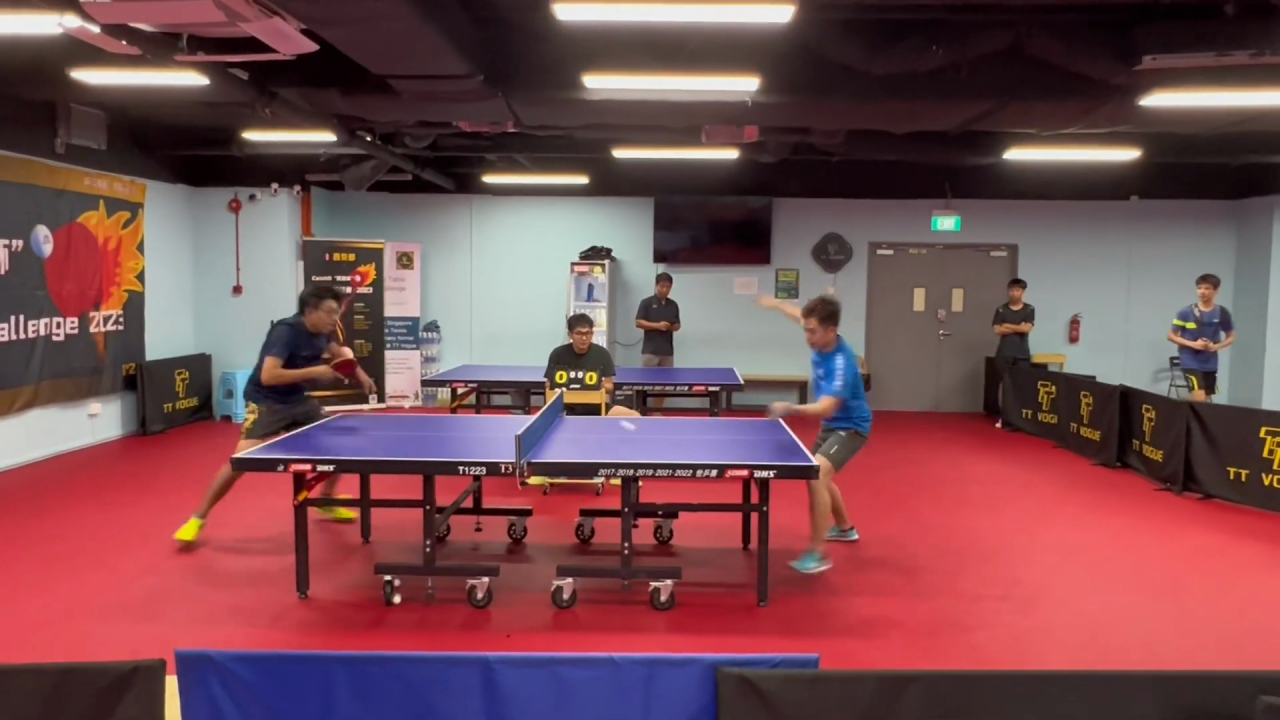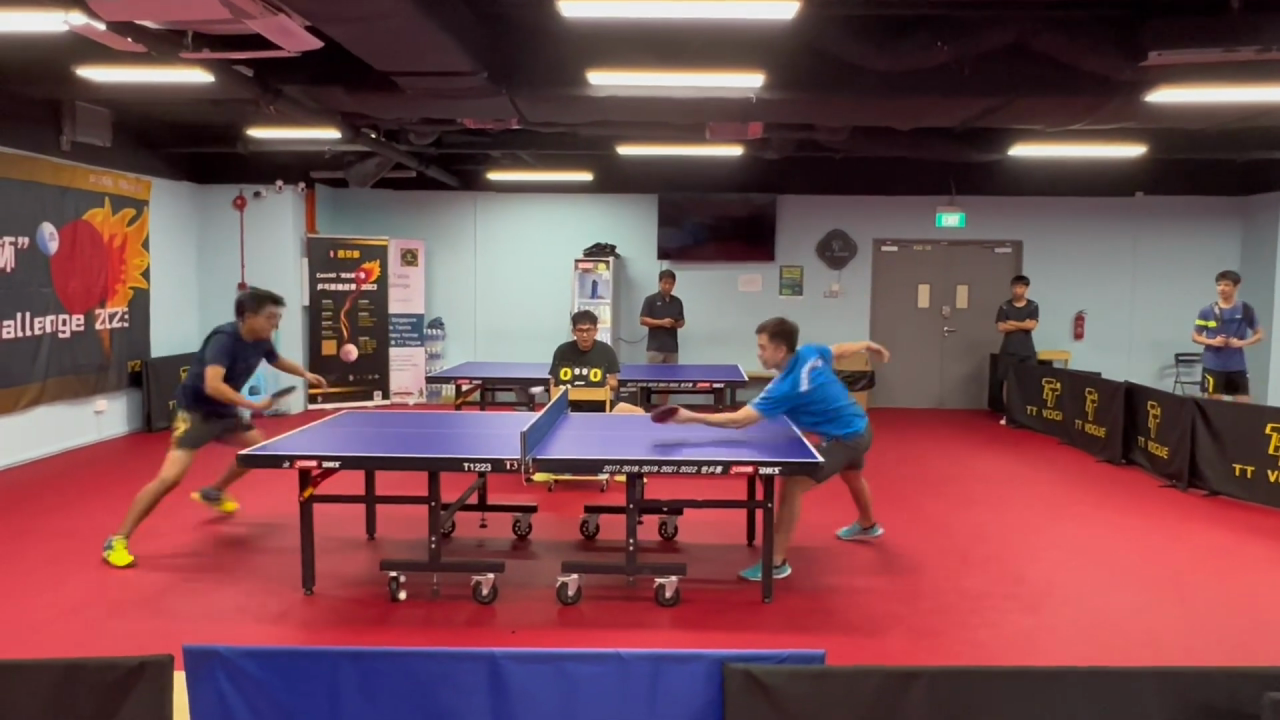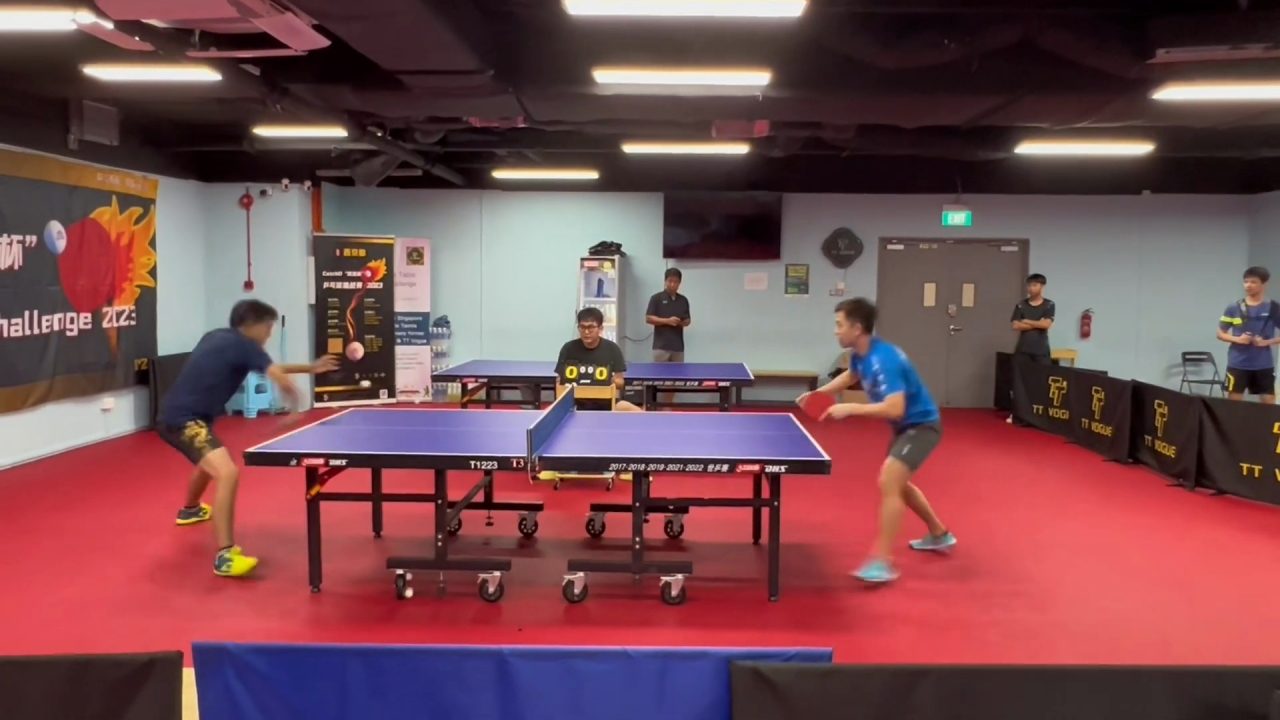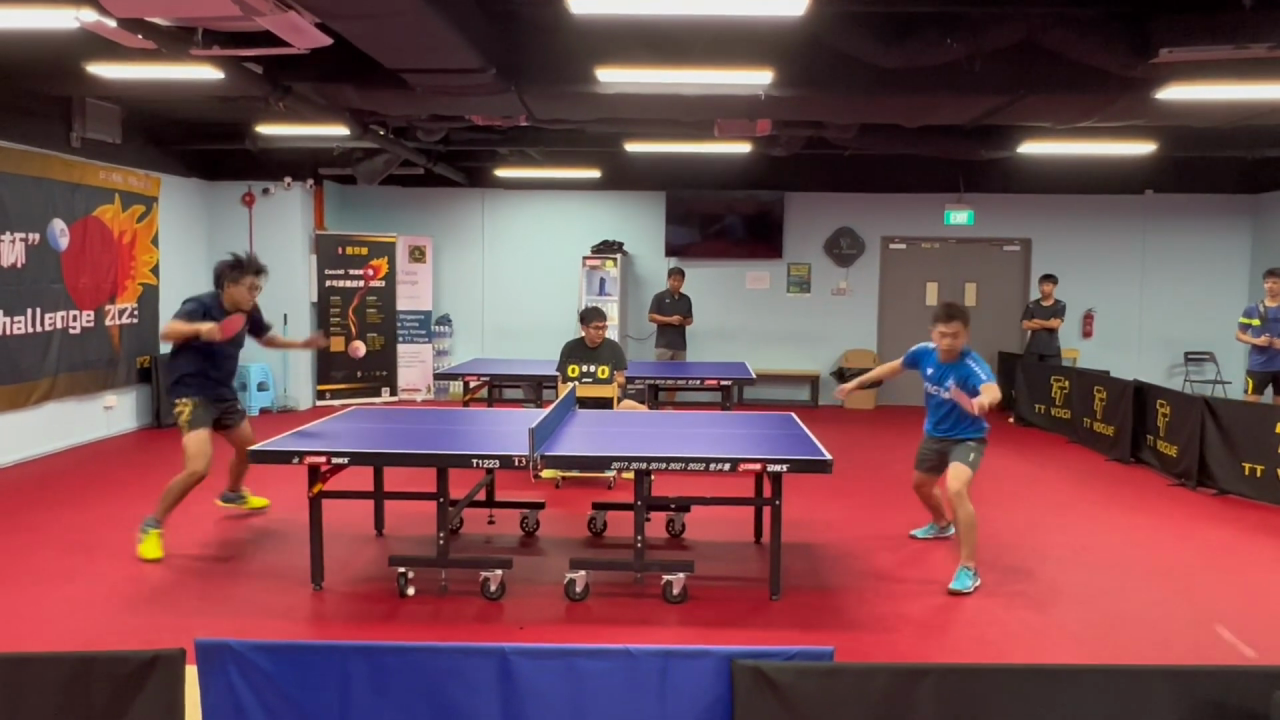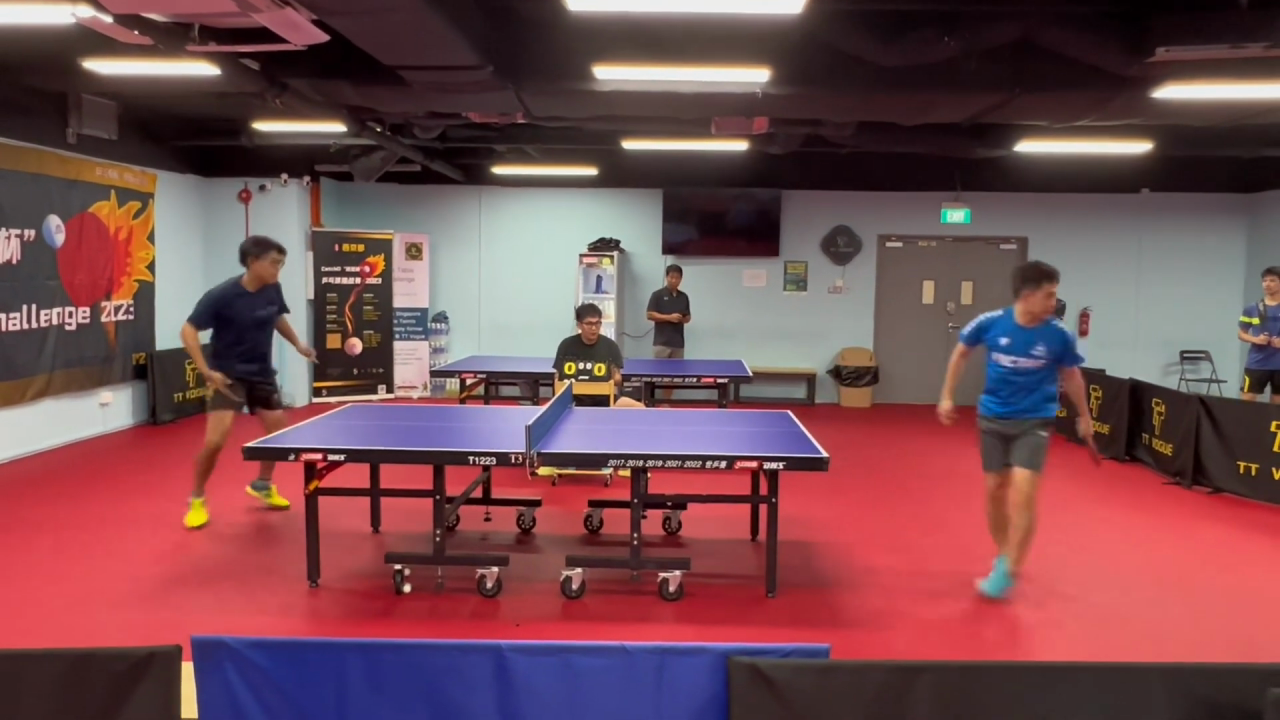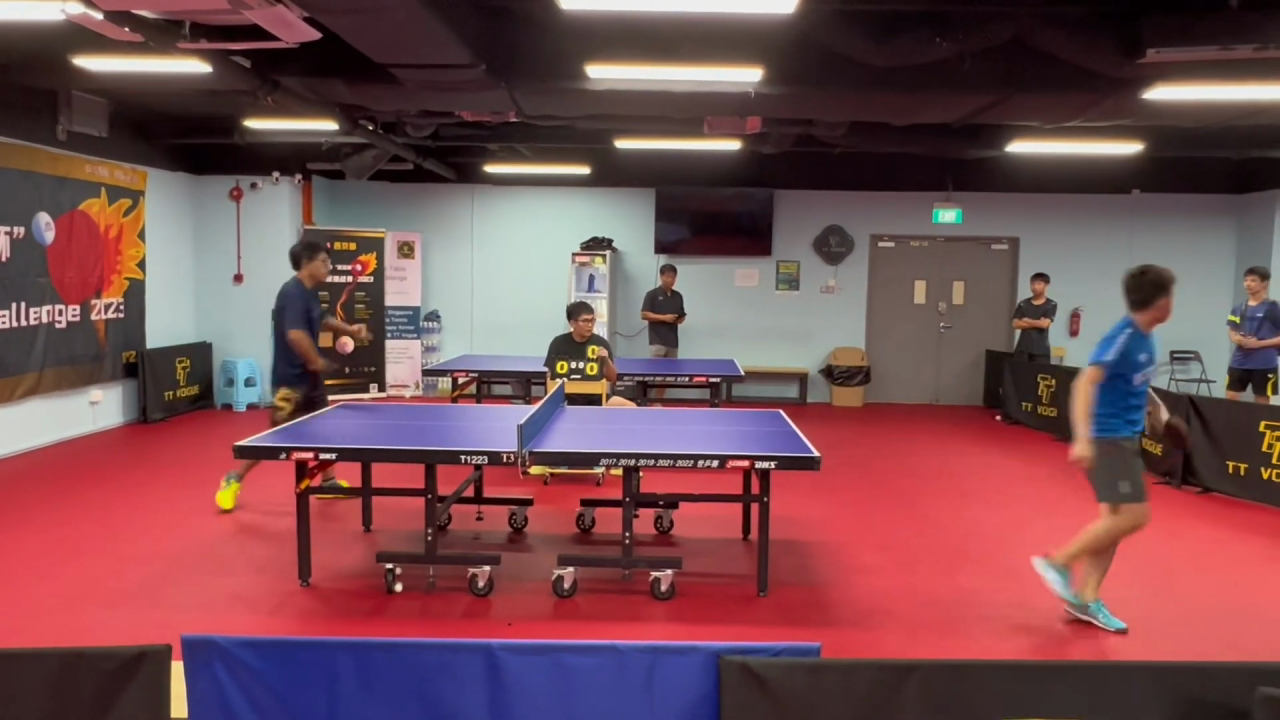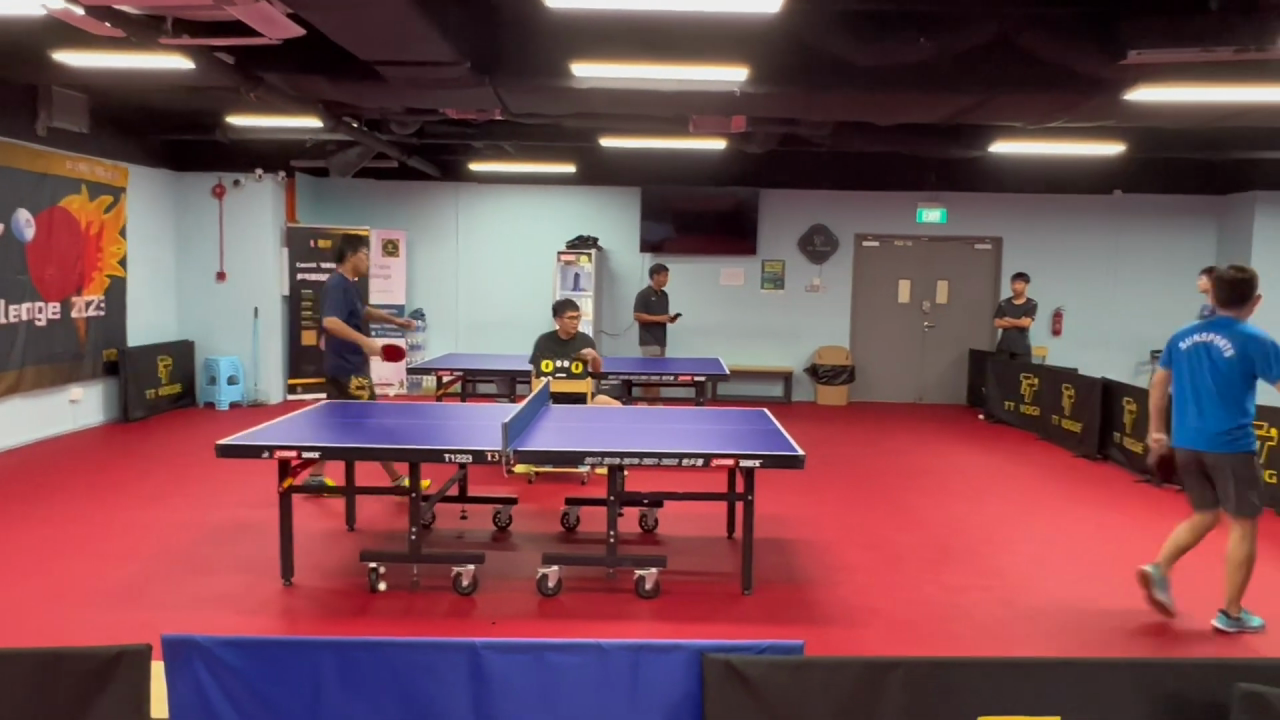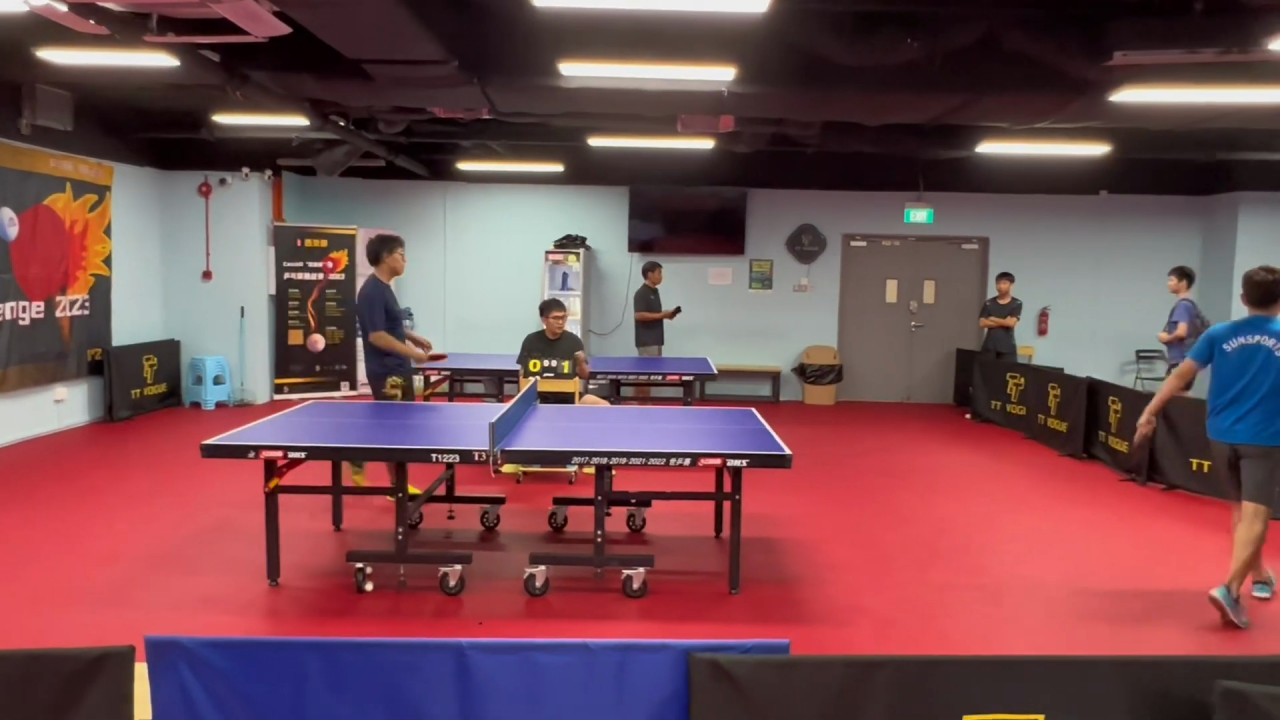
dt=0.4s
person 1, frame 1
left shoulder: (842, 362)
right shoulder: (823, 341)
left elbow: (826, 409)
right elbow: (803, 315)
left wrist: (791, 409)
right wrist: (776, 305)
left hip: (850, 429)
right hip: (832, 426)
left knee: (817, 476)
right knee: (825, 477)
left ankle: (817, 554)
right ankle: (844, 528)
person 1, frame 2
left shoulder: (784, 387)
right shoulder: (810, 353)
left elbow: (740, 420)
right elbow: (842, 350)
left wrist: (691, 416)
right wrist: (870, 346)
left hip: (842, 438)
right hip: (860, 430)
left knee: (790, 488)
right knee: (851, 478)
left ankle: (777, 562)
right ankle: (867, 524)
person 1, frame 3
left shoulder: (882, 360)
right shoulder: (860, 353)
left elbow: (896, 409)
right elbow: (850, 376)
left wrist: (849, 408)
right wrist: (816, 394)
left hip: (921, 425)
right hip: (905, 427)
left knee: (888, 482)
right knee: (897, 483)
left ankle: (882, 561)
right ankle: (939, 533)
person 1, frame 4
left shoulder: (973, 366)
right shoulder: (922, 353)
left elbow: (992, 392)
right elbow: (895, 366)
left wrist: (983, 401)
right wrist: (856, 382)
left hip: (965, 440)
right hip: (933, 436)
left knee: (955, 490)
right knee: (921, 485)
left ankle: (968, 568)
right ankle: (943, 524)
person 1, frame 5
left shoulder: (1059, 335)
right shoulder: (989, 323)
left elbow: (1072, 376)
right elbow: (960, 353)
left wrist: (1084, 415)
right wrist: (947, 396)
left hip: (1035, 422)
right hip: (994, 419)
left knee: (1024, 492)
right knee: (995, 490)
left ankle: (1008, 568)
right ankle: (1004, 558)
person 1, frame 6
left shoulder: (1142, 337)
right shoulder: (1123, 338)
right elbow: (1086, 383)
left wrist: (1157, 407)
right wrist: (1085, 437)
left hip: (1120, 436)
right hip: (1105, 437)
left knee: (1117, 516)
right knee: (1134, 515)
left ankle: (1086, 599)
right ankle: (1057, 561)
person 1, frame 7
left shoulder: (1182, 337)
left elbow: (1159, 384)
left wrist: (1157, 429)
left hip: (1185, 443)
right hip: (1231, 446)
left knee: (1204, 516)
right knee: (1242, 527)
left ankle: (1158, 568)
right ankle: (1230, 612)
person 1, frame 8
left shoulder: (1219, 335)
left elbow: (1180, 375)
left wrist: (1150, 413)
left hip: (1223, 436)
left knee: (1243, 510)
right ankle: (1227, 588)
person 2, frame 1
left shoulder: (322, 331)
right shoulder: (286, 331)
left elbow: (333, 350)
right elbow: (268, 376)
left wrist: (358, 373)
right wrist: (313, 372)
left hip: (298, 400)
right hip: (266, 402)
left ankle: (327, 503)
right ankle: (198, 518)
person 2, frame 2
left shoulder: (260, 341)
right shoulder: (225, 339)
left elbow: (279, 361)
right elbow: (212, 385)
left wrist: (305, 374)
right wrist: (251, 405)
left hip: (221, 410)
right hip: (193, 410)
left knee: (259, 447)
right knee: (172, 475)
left ankle: (213, 494)
right ankle: (119, 539)
person 2, frame 3
left shoulder: (222, 339)
right shoulder: (242, 345)
left elbow: (272, 368)
right elbow: (281, 379)
left wrist: (310, 368)
right wrist: (294, 403)
left hip: (179, 417)
right hip: (183, 421)
left knee: (213, 461)
right knee: (228, 475)
left ankle: (189, 510)
right ankle: (226, 554)
person 2, frame 4
left shoulder: (249, 309)
right shoulder: (199, 306)
left elbow: (267, 338)
right elbow: (167, 333)
left wrist: (303, 344)
right wrist: (198, 328)
left hip: (223, 391)
right hip: (192, 392)
left knee: (247, 443)
right knee: (199, 468)
left ankle: (233, 494)
right ankle: (152, 527)
person 2, frame 5
left shoulder: (272, 290)
right shoulder: (222, 295)
right elbow: (188, 331)
left wrist: (299, 345)
right wrist: (205, 370)
left hip: (261, 373)
right hip: (227, 376)
left knee: (276, 429)
right knee: (216, 439)
left ankle: (262, 484)
right ankle: (197, 499)
person 2, frame 6
left shoulder: (309, 291)
right shoulder: (294, 292)
left elbow: (323, 321)
right elbow: (295, 335)
left wrist: (350, 329)
right wrist: (315, 361)
left hip: (307, 374)
right hip: (291, 376)
left ankle: (328, 481)
right ankle: (233, 480)
person 2, frame 7
left shoulder: (347, 285)
right shoulder: (338, 286)
left elbow: (364, 312)
right elbow: (330, 322)
left wrist: (396, 321)
right wrist: (365, 341)
left hip: (342, 367)
right hip: (348, 369)
left ankle: (315, 477)
right ankle: (399, 481)
person 2, frame 8
left shoulder: (384, 287)
right shoulder: (373, 291)
right elbow: (376, 336)
left wrist: (415, 340)
right wrist: (411, 351)
left hip: (398, 368)
right hip: (386, 371)
left ankle: (360, 461)
